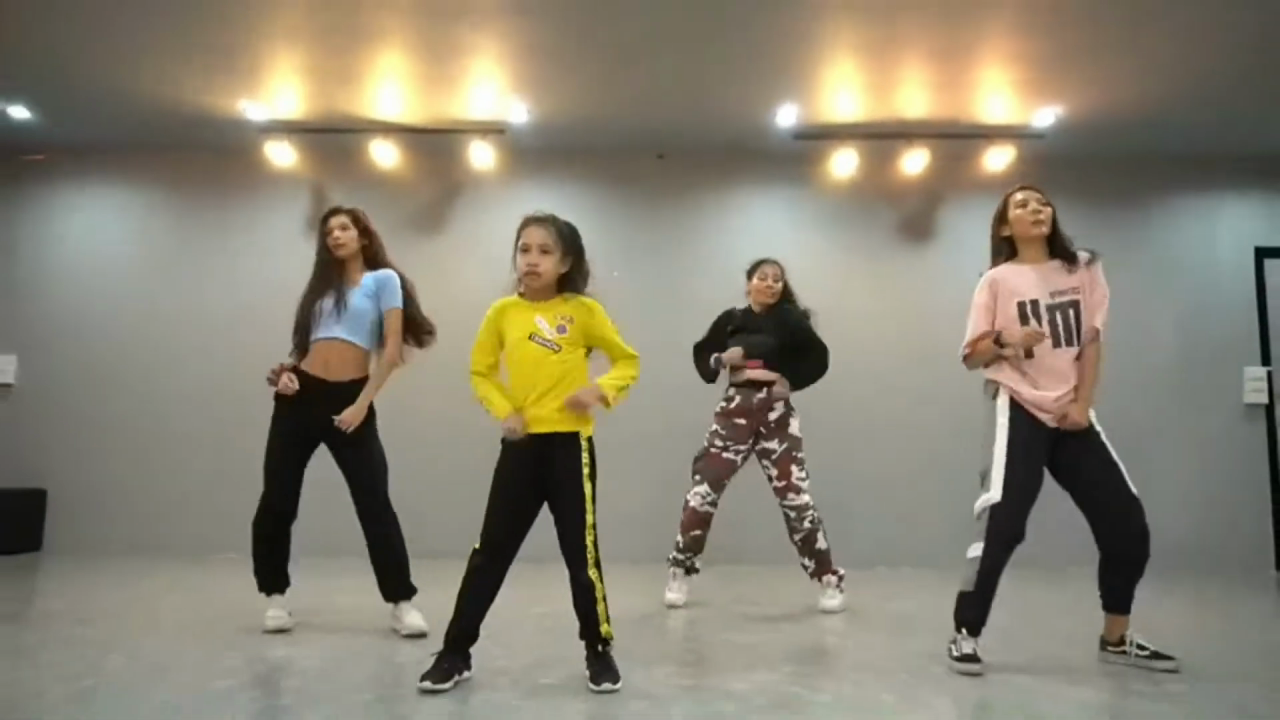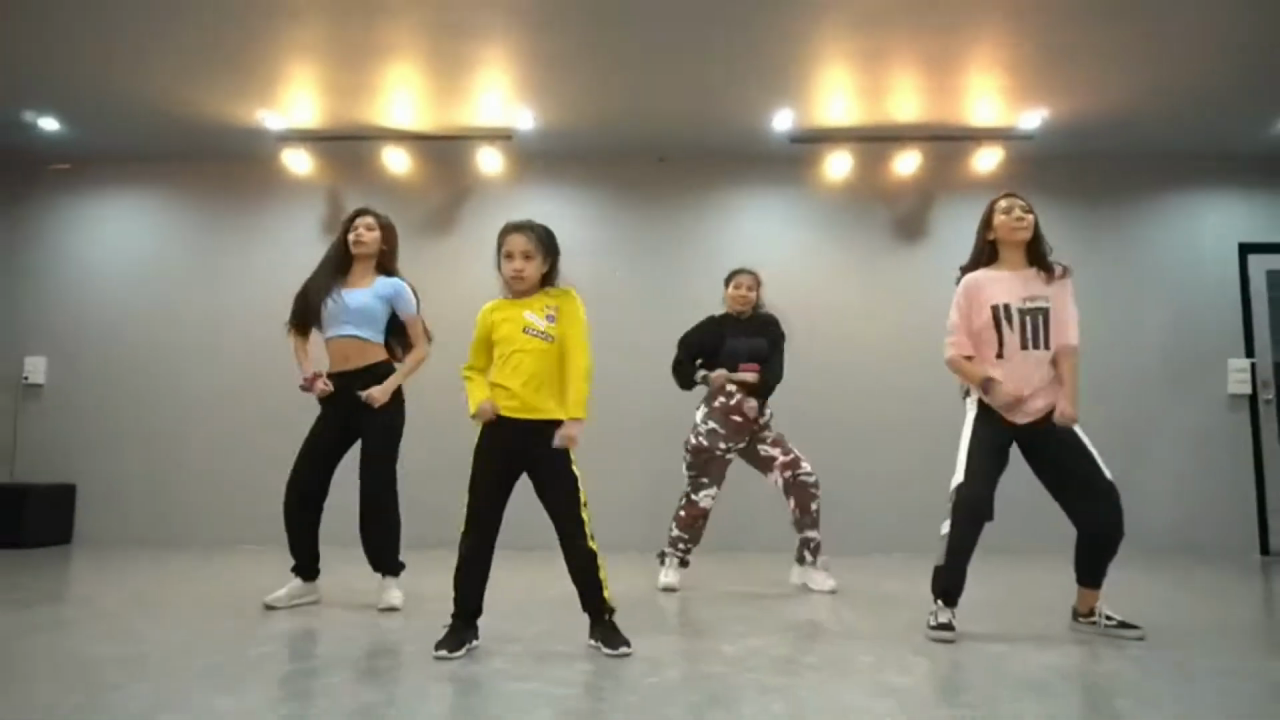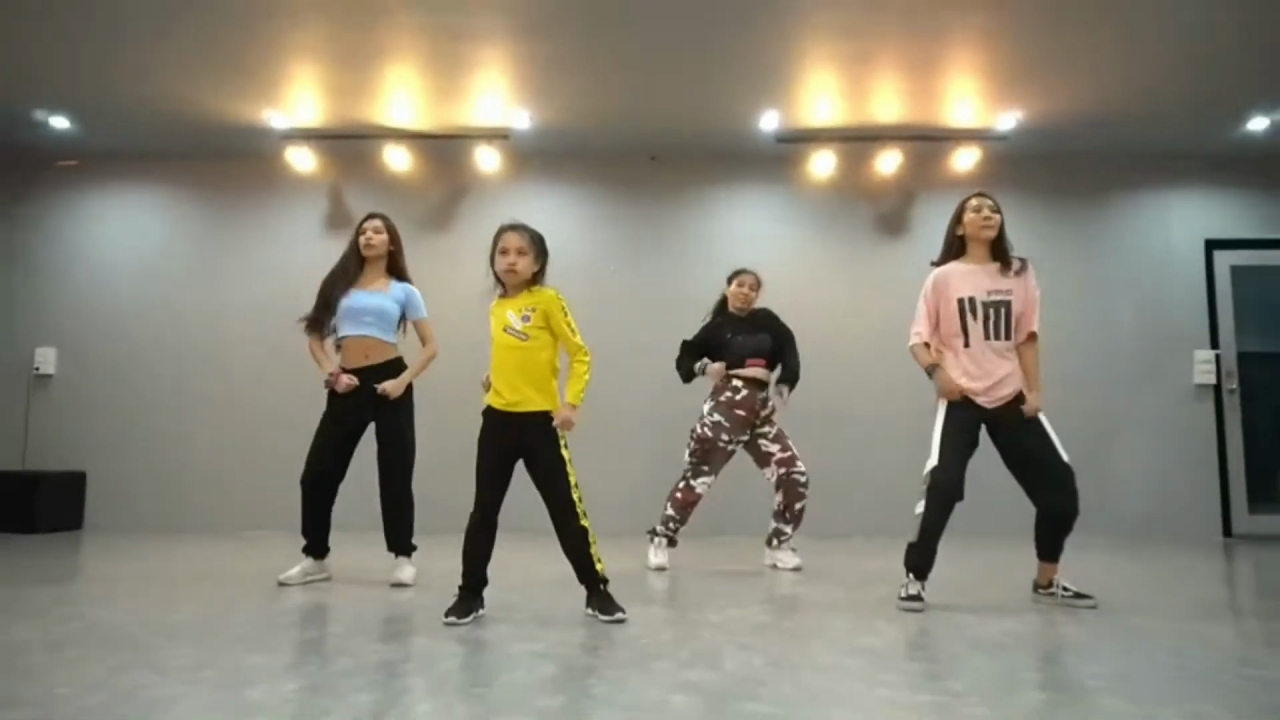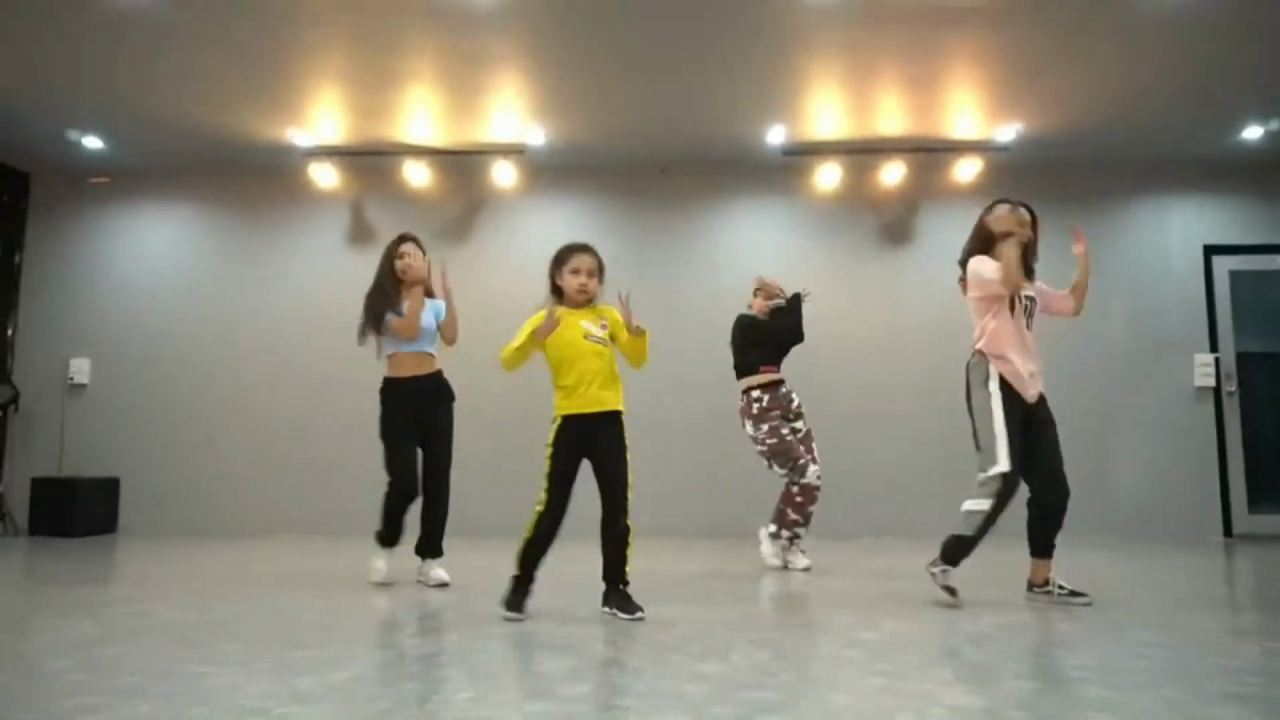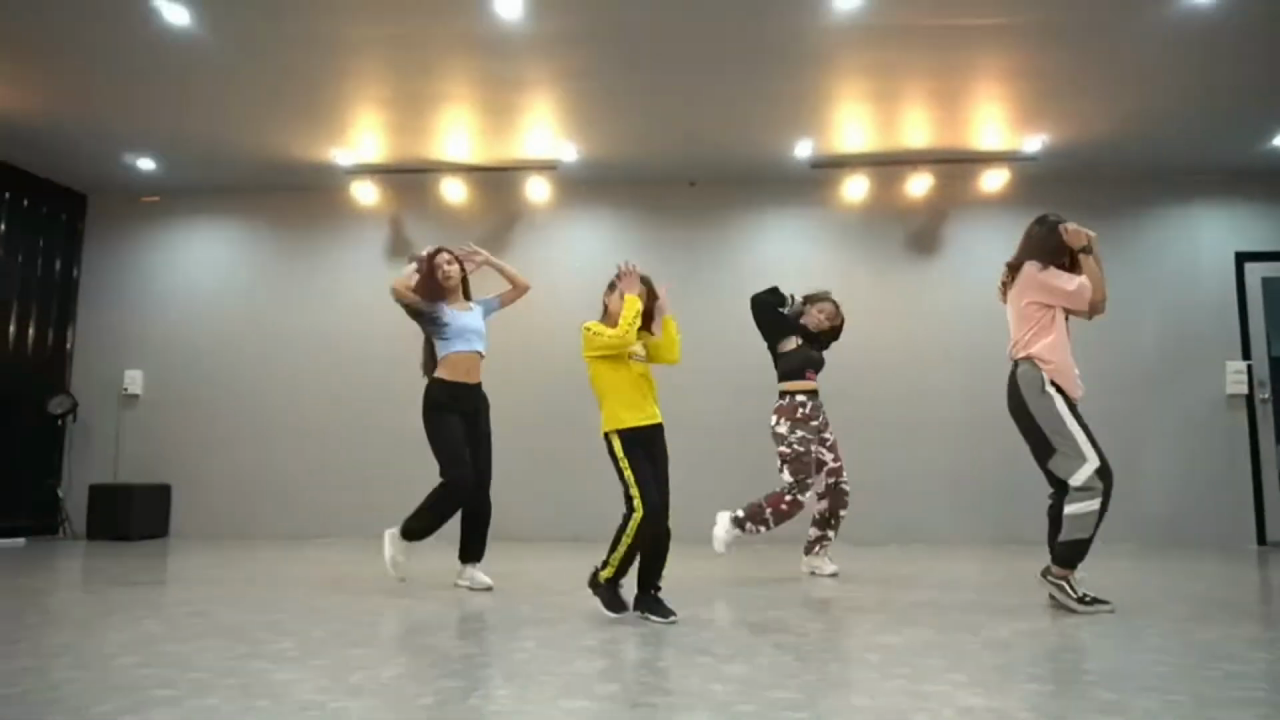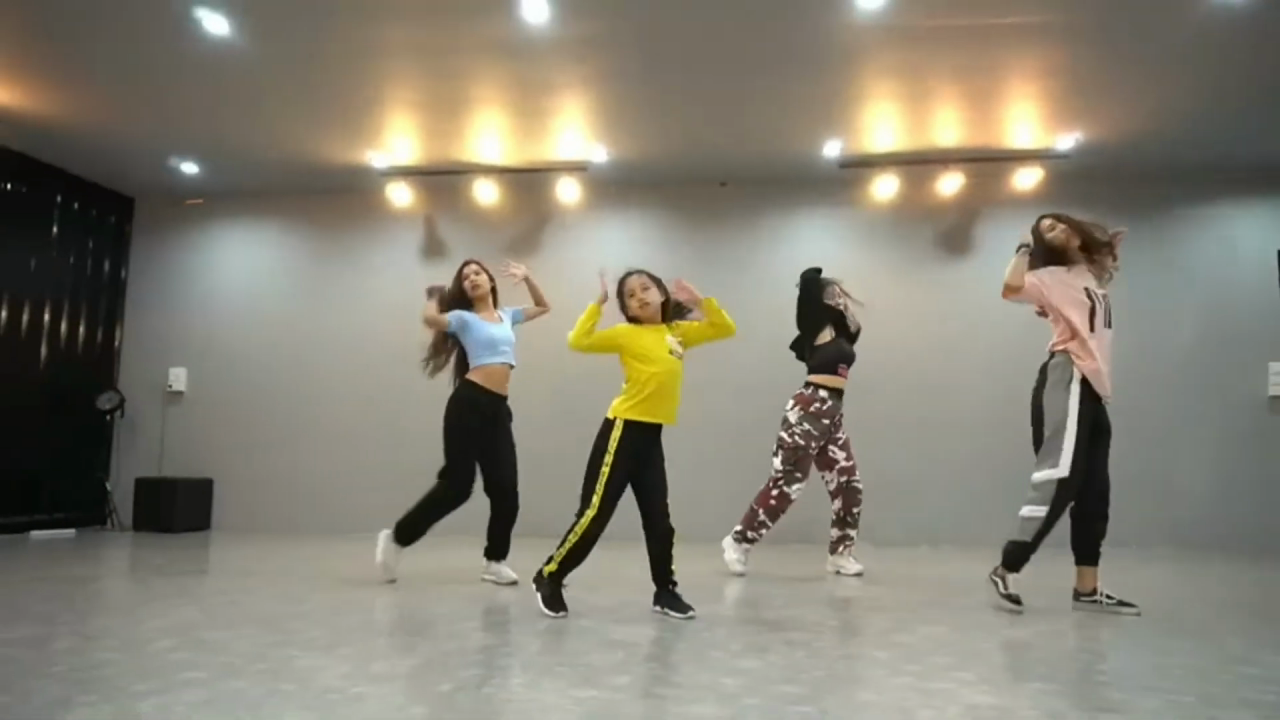
dt=0.3s
person 1, frame 1
left shoulder: (1084, 269)
right shoulder: (996, 281)
left elbow: (1092, 341)
right elbow: (971, 355)
left wrist: (1084, 403)
right wrist: (1004, 340)
left hip: (1072, 412)
right hip: (1017, 408)
left knee: (1126, 521)
right knee: (1003, 518)
person 1, frame 2
left shoulder: (1057, 280)
right shoulder: (974, 285)
left elbow: (1065, 346)
right elbow: (956, 353)
left wrist: (1069, 398)
right wrist: (989, 384)
left hip: (1045, 411)
right hip: (990, 411)
left knee: (1103, 505)
right knee: (970, 503)
left ankle: (1087, 609)
right ankle: (944, 605)
person 1, frame 3
left shoulder: (1019, 274)
right shoulder: (943, 278)
left elbow: (1027, 338)
right elbow: (919, 339)
left wrist: (1034, 390)
right wrist: (936, 372)
left hip: (1011, 395)
right hip: (960, 396)
left knee: (1059, 486)
right knee: (942, 485)
left ankle: (1047, 581)
right ankle: (915, 578)
person 1, frame 4
left shoulder: (1029, 279)
right shoulder: (982, 264)
left elbow: (1070, 306)
right elbow: (1008, 285)
left wrist: (1084, 261)
right wrist: (1008, 235)
left hip: (1028, 386)
right hip: (993, 378)
left knee: (1052, 485)
right knee: (1002, 475)
left ankle: (1041, 578)
right ankle: (946, 561)
person 1, frame 5
left shoulder: (1050, 284)
right shoulder: (1033, 272)
left elbow: (1095, 308)
right elbow: (1096, 297)
left wrist: (1089, 252)
right wrist: (1084, 251)
left hip: (1052, 388)
right hip: (1037, 385)
left knee: (1073, 483)
right knee: (1093, 476)
left ankle: (1063, 579)
right ankle: (1060, 570)
person 1, frame 6
left shoulder: (1092, 274)
right shoulder: (1051, 277)
right elbow: (1011, 287)
left wrist: (1110, 248)
right wrist: (1023, 254)
left hip: (1094, 389)
right hip: (1069, 382)
left knee: (1094, 491)
right knee: (1057, 481)
left ankle: (1087, 587)
right ankle: (1005, 571)
person 2, frame 1
left shoulder: (585, 311)
right shoulder: (503, 312)
left elbow: (628, 361)
right elbow: (480, 373)
left wrist: (602, 390)
right wrist: (505, 410)
left hip: (569, 443)
right hip: (520, 445)
left knee: (581, 553)
right knee: (491, 549)
person 2, frame 2
left shoulder: (566, 302)
right shoulder: (490, 313)
left elbow: (578, 363)
right elbow: (472, 368)
left wrist: (574, 418)
right wrist: (477, 398)
left hip: (546, 432)
right hip: (499, 430)
left knee: (574, 529)
right knee: (478, 528)
left ankle: (601, 619)
right ankle: (464, 623)
person 2, frame 3
left shoulder: (547, 300)
right shoulder: (496, 307)
left elbow: (580, 354)
left wrist: (571, 403)
right wrist: (492, 376)
left hip: (540, 420)
right hip: (497, 419)
left knee: (567, 509)
right knee: (483, 510)
left ankle: (596, 590)
right ankle: (471, 594)
person 2, frame 4
left shoulder: (608, 317)
right shoulder: (547, 317)
left elbow: (637, 359)
right elbow: (509, 360)
left wrist: (635, 329)
right wrist: (538, 332)
left hip: (609, 420)
right hip: (570, 421)
left knee: (617, 509)
right knee: (552, 505)
left ankle: (616, 588)
right ankle: (521, 581)
person 2, frame 5
left shoulder: (643, 336)
right shoulder: (593, 333)
left elbow: (671, 356)
right elbow: (622, 339)
left wrist: (663, 314)
right wrist: (633, 297)
left hip: (653, 431)
right hip: (622, 433)
left knee: (659, 519)
right knee: (642, 509)
left ankle: (647, 593)
right ankle: (605, 579)
person 2, frame 6
left shoulder: (682, 330)
right shoulder: (626, 334)
left elbow: (726, 328)
right elbow: (577, 341)
left wrist: (700, 301)
right wrist: (597, 303)
left hip: (651, 433)
right hip: (624, 429)
left knee: (658, 517)
right knee: (596, 511)
left ankle: (665, 591)
right ankle: (548, 578)
person 3, frame 1
left shoulder: (384, 279)
right shoulder: (322, 287)
left elbow: (392, 345)
left wrist: (362, 403)
right wrist: (284, 372)
left hip: (350, 403)
right hip: (301, 399)
left knee: (374, 505)
right knee: (275, 502)
left ankle: (401, 602)
right ankle: (275, 595)
person 3, frame 2
left shoulder: (393, 288)
right shoulder: (326, 284)
left elbow: (421, 347)
right elbow: (299, 335)
left wrist: (389, 387)
right wrist: (309, 376)
left hip: (378, 391)
right hip: (338, 395)
left knee: (376, 486)
right knee: (302, 487)
left ankle: (390, 578)
right ankle: (305, 579)
person 3, frame 3
left shoulder: (405, 292)
right shoulder: (340, 285)
left elbow: (430, 346)
right elbow: (315, 336)
left wrist: (404, 381)
right wrist: (331, 372)
left hip: (389, 383)
right hip: (349, 387)
left knee: (395, 473)
right knee: (318, 473)
left ankle: (402, 557)
right ankle: (316, 558)
person 3, frame 4
left shoulder: (435, 304)
right shoulder: (381, 300)
left elbow: (451, 338)
right elbow: (407, 330)
left wrist: (448, 296)
right wrist: (415, 287)
left hip: (435, 390)
right hip: (398, 394)
left knee: (437, 479)
right knee: (404, 479)
left ankle: (430, 558)
right ankle: (386, 547)
person 3, frame 5
left shoulder: (479, 308)
right shoulder: (432, 307)
left elbow: (522, 286)
right elbow: (397, 289)
left wrist: (489, 261)
right wrist: (419, 265)
left hip: (474, 398)
right hip: (443, 397)
left knee: (480, 485)
right knee: (459, 479)
left ankle: (469, 565)
right ankle: (403, 536)
person 3, frame 6
left shoulder: (507, 316)
right shoulder: (462, 317)
left elbow: (543, 307)
right elbow: (432, 319)
left wrist: (526, 279)
right wrist: (433, 296)
left hip: (495, 410)
right hip: (466, 406)
left knee: (505, 491)
right knee: (455, 487)
left ankle: (495, 561)
right ankle: (395, 539)
person 4, frame 1
left shoulder: (789, 321)
right shoulder: (731, 320)
left elbow: (818, 359)
right elbow: (702, 354)
left wrist: (790, 382)
right wrist: (720, 359)
left hip: (775, 410)
right hip: (735, 409)
left knee: (795, 496)
right knee: (702, 492)
left ankle: (830, 580)
right ankle: (680, 573)
person 4, frame 2
left shoulder: (768, 326)
right shoulder: (713, 326)
left elbow: (773, 368)
right elbow: (682, 363)
left wrist: (757, 398)
right wrist: (704, 377)
left hip: (757, 415)
right hip: (720, 410)
left knee: (803, 478)
right knee: (701, 488)
left ankle: (808, 564)
right ankle: (672, 561)
person 4, frame 3
left shoulder: (767, 320)
right shoulder: (716, 327)
left elbow: (788, 353)
right elbow: (685, 359)
left wrist: (785, 384)
right wrist: (704, 367)
left hip: (761, 406)
right hip: (727, 403)
left knee: (795, 475)
right knee: (698, 475)
left ankle: (778, 547)
right ankle: (661, 540)
person 4, frame 4
left shoulder: (776, 334)
right shoulder: (744, 324)
left elbow: (795, 334)
right elbow: (782, 330)
left wrist: (788, 299)
right wrist: (791, 301)
left hip: (785, 403)
right hip: (757, 409)
left knee: (810, 479)
right knee: (804, 475)
left ankle: (789, 546)
right ankle: (775, 538)
person 4, frame 5
left shoulder: (815, 341)
right shoulder: (784, 329)
left elbow: (836, 328)
right elbow: (760, 301)
right wrist: (788, 301)
left hip: (815, 413)
right hip: (792, 415)
left knee: (837, 488)
right knee: (798, 492)
left ankle: (816, 554)
right ankle: (734, 522)
person 4, frame 6
left shoulder: (837, 326)
right shoulder: (816, 319)
right elbow: (810, 281)
left wrist: (854, 325)
right wrist: (817, 279)
left hip: (831, 411)
right hip: (808, 408)
left knee: (849, 485)
right knee: (787, 483)
left ankle: (841, 553)
right ankle: (738, 543)
